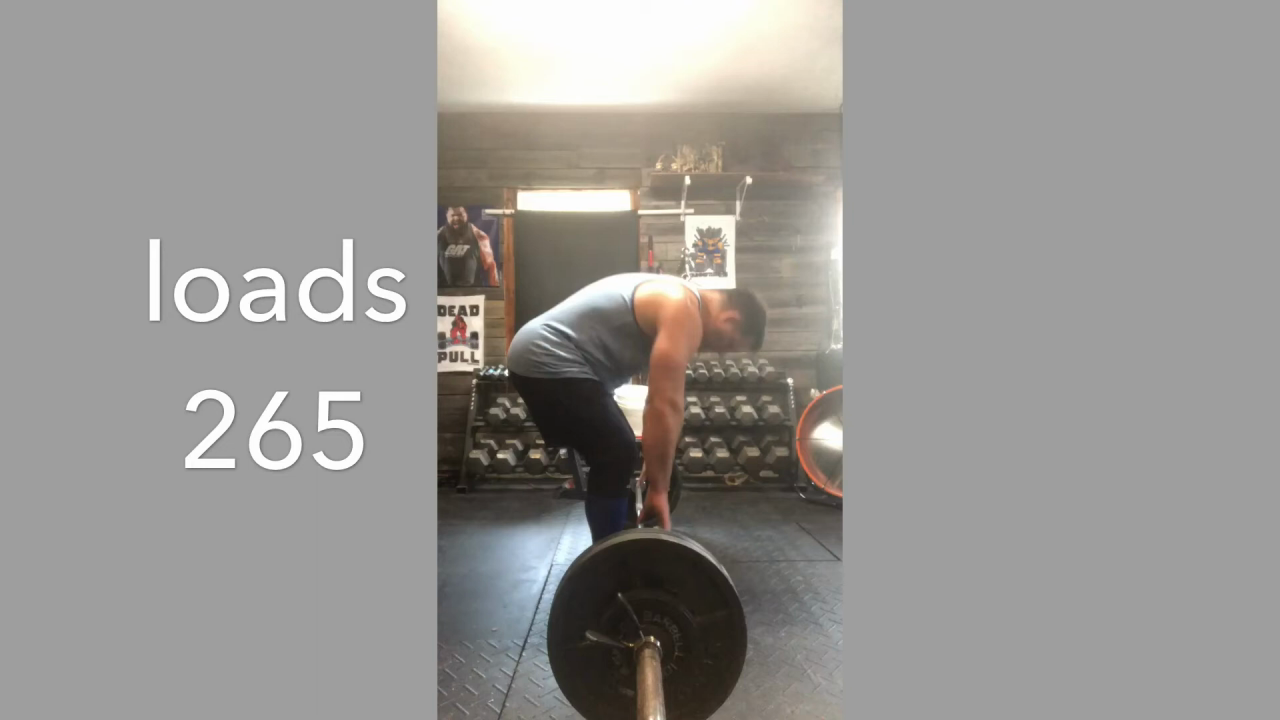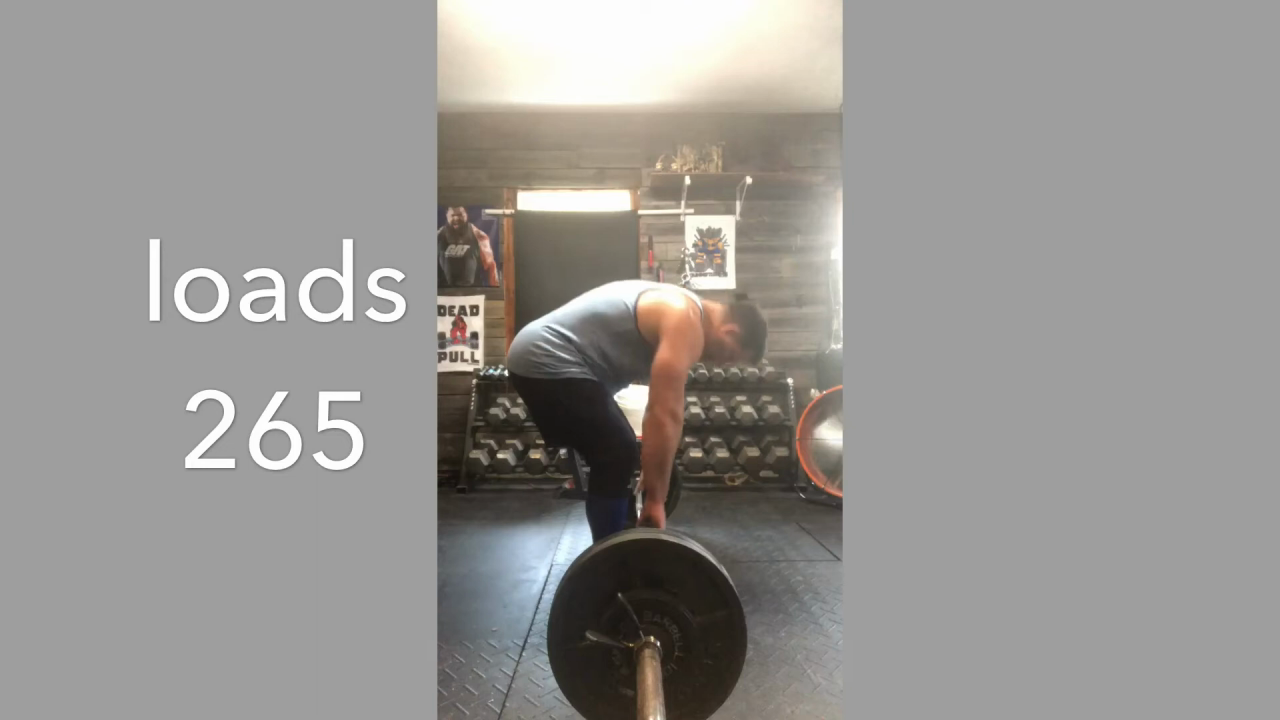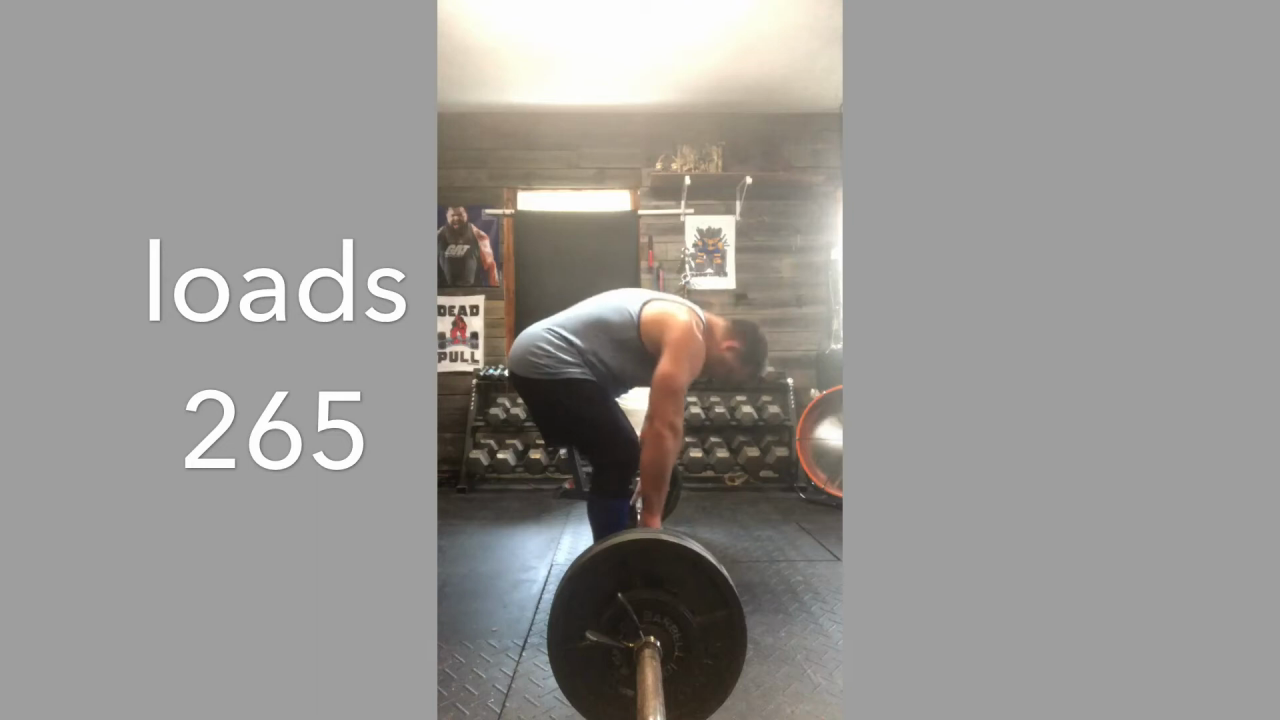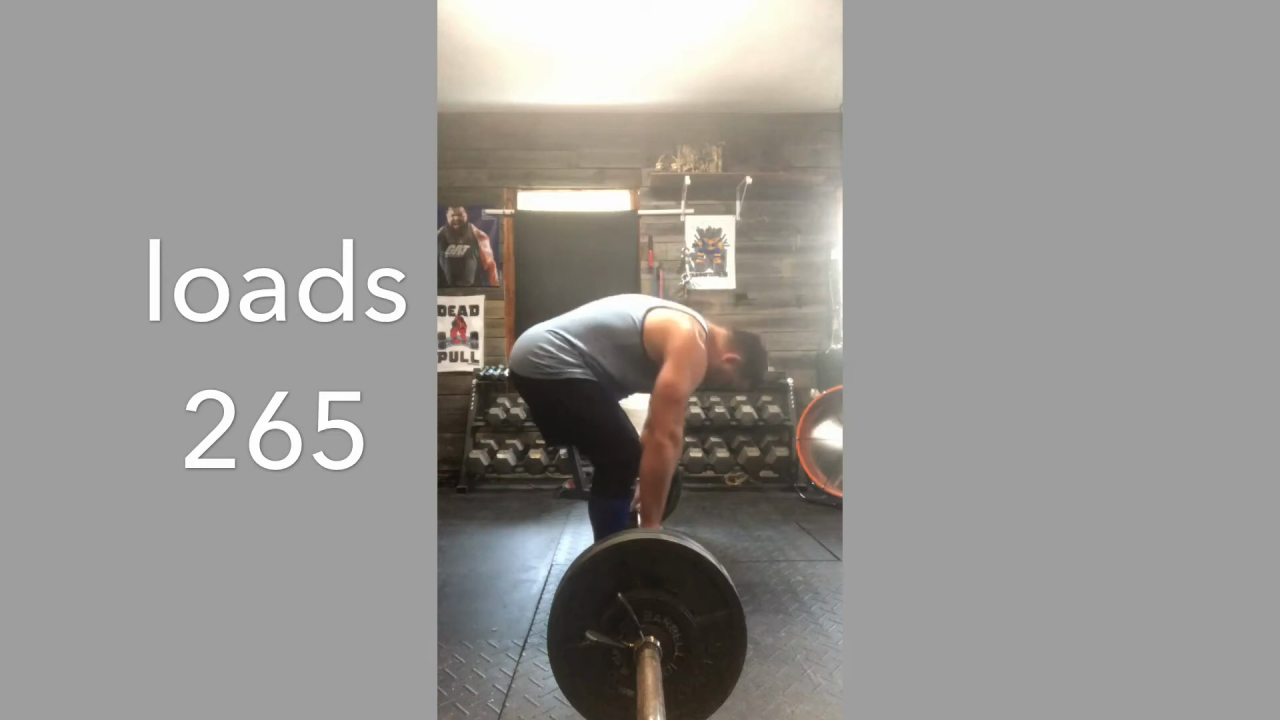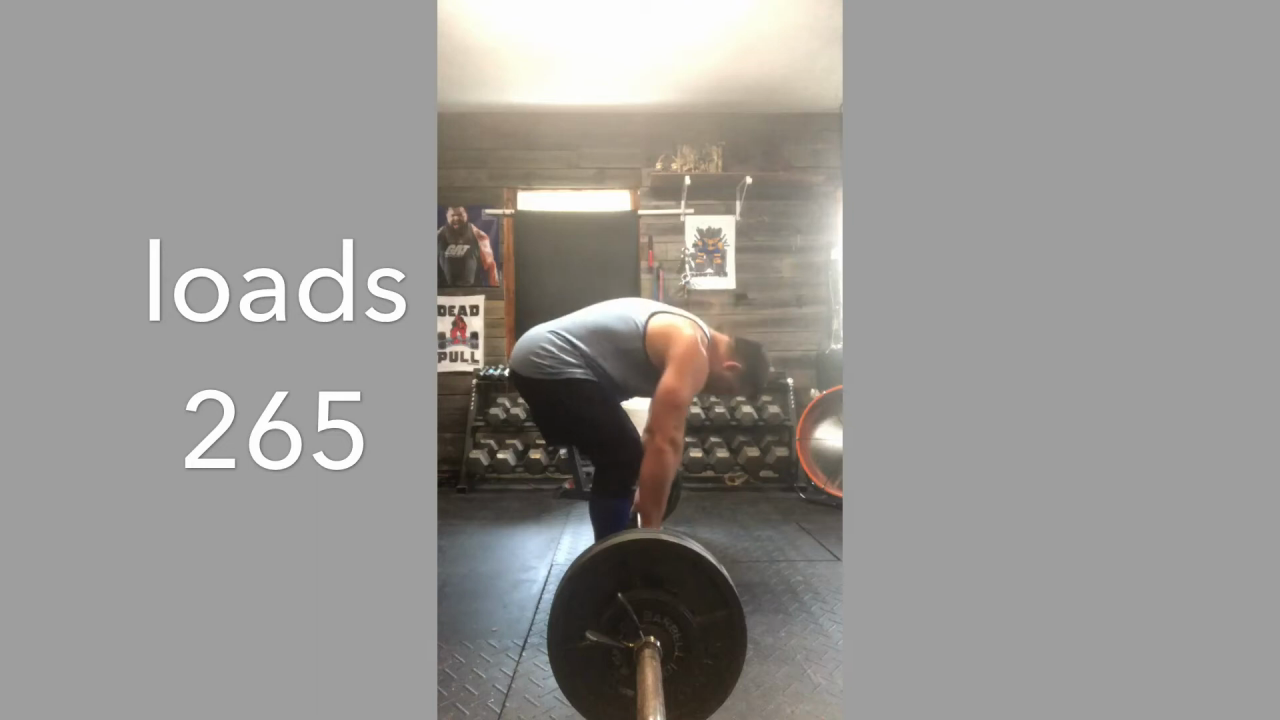
dt=0.1s
person 1, frame 1
left shoulder: (681, 302)
right shoulder: (685, 311)
left elbow: (660, 402)
right elbow: (665, 406)
left wrist: (653, 466)
right wrist: (658, 491)
left hip: (537, 354)
right hip: (546, 360)
left knee: (615, 454)
right knee: (616, 457)
person 1, frame 2
left shoulder: (682, 311)
right shoulder: (687, 322)
left elbow: (658, 410)
right elbow: (666, 414)
left wrist: (650, 470)
right wrist: (656, 500)
left hip: (537, 355)
right hip: (547, 362)
left knee: (617, 454)
right knee: (617, 458)
person 1, frame 3
left shoulder: (684, 324)
right shoulder: (689, 336)
left elbow: (657, 421)
right elbow: (665, 428)
left wrist: (649, 477)
right wrist: (652, 513)
left hip: (535, 356)
right hip: (546, 363)
left knee: (616, 456)
right knee: (619, 459)
person 1, frame 4
left shoulder: (688, 331)
right shoulder: (691, 345)
left elbow: (656, 428)
right elbow: (666, 437)
left wrist: (646, 487)
right wrist: (651, 521)
left hip: (537, 357)
right hip: (547, 364)
left knee: (618, 457)
right knee: (620, 459)
person 1, frame 5
left shoulder: (687, 338)
right shoulder: (693, 352)
left elbow: (656, 433)
right elbow: (666, 443)
left wrist: (643, 489)
right wrist: (651, 528)
left hip: (536, 357)
right hip: (549, 364)
left knee: (617, 456)
right knee: (622, 459)
